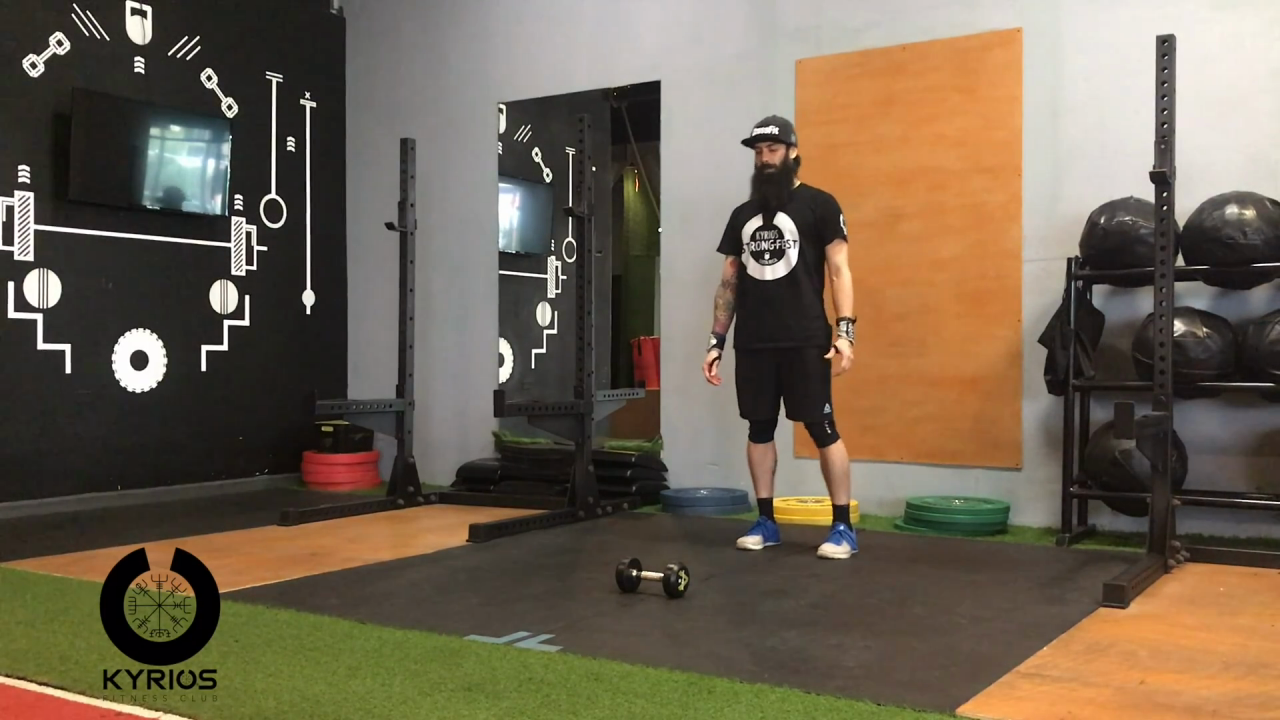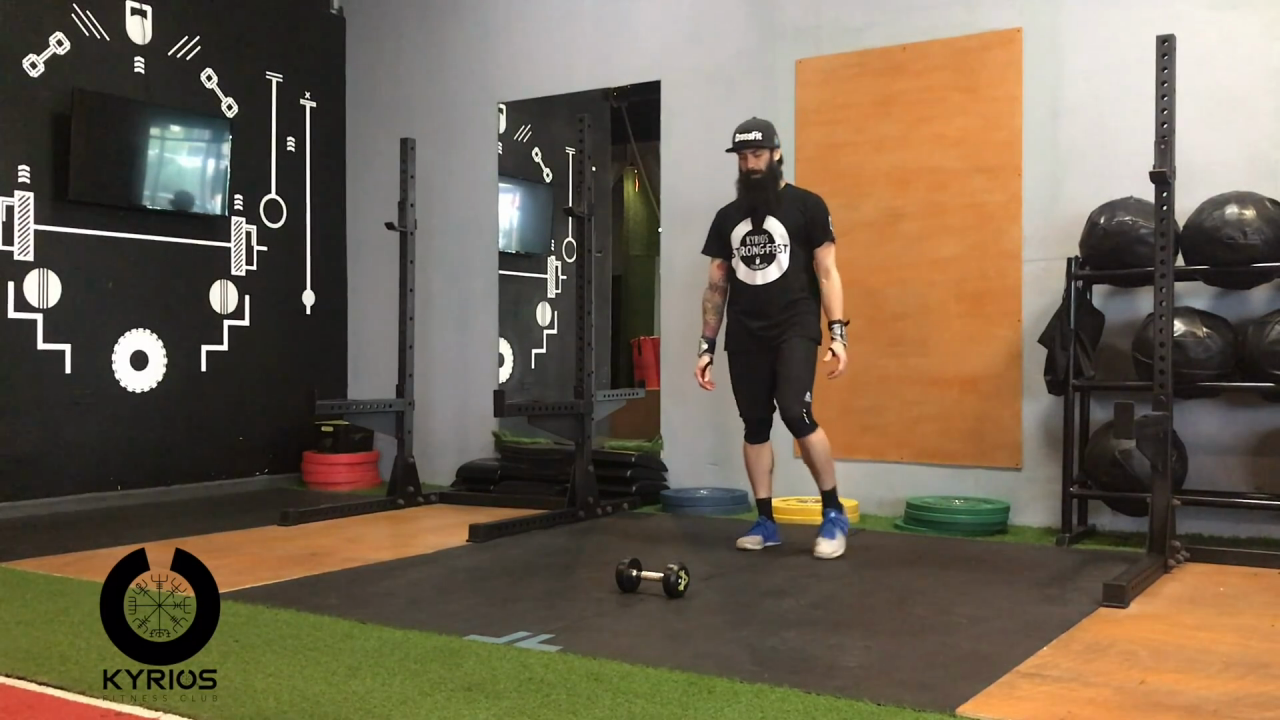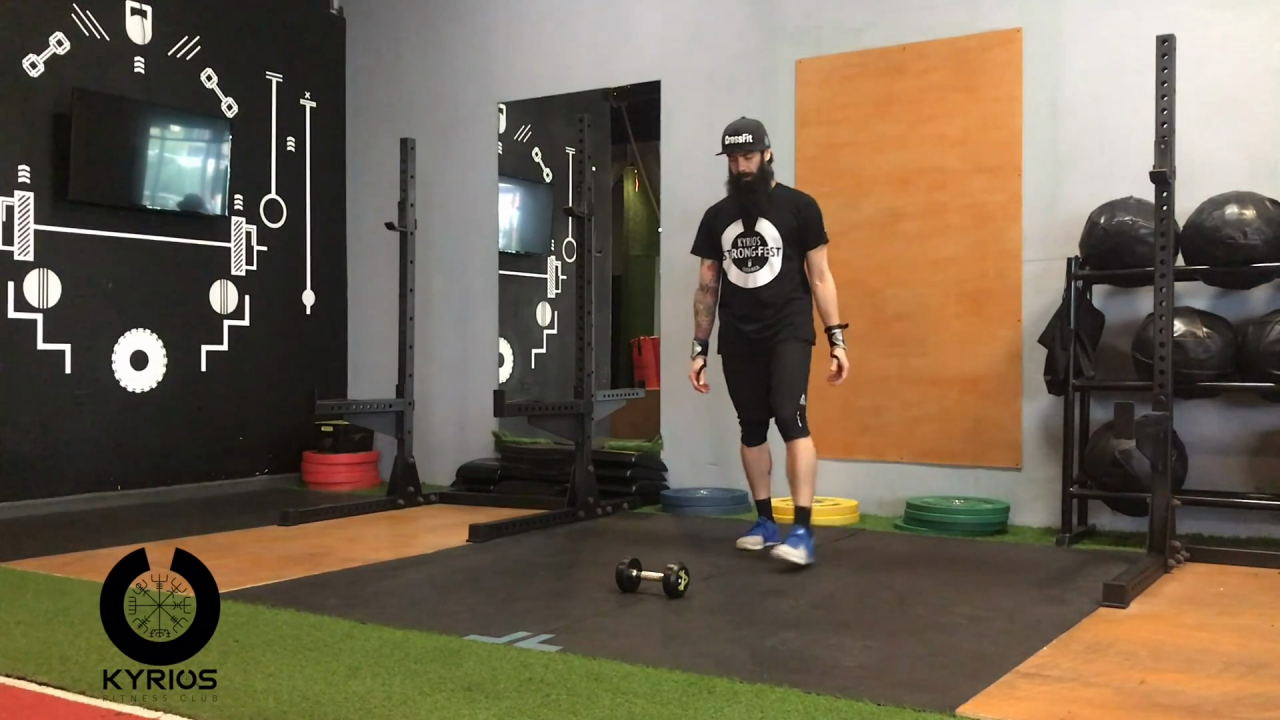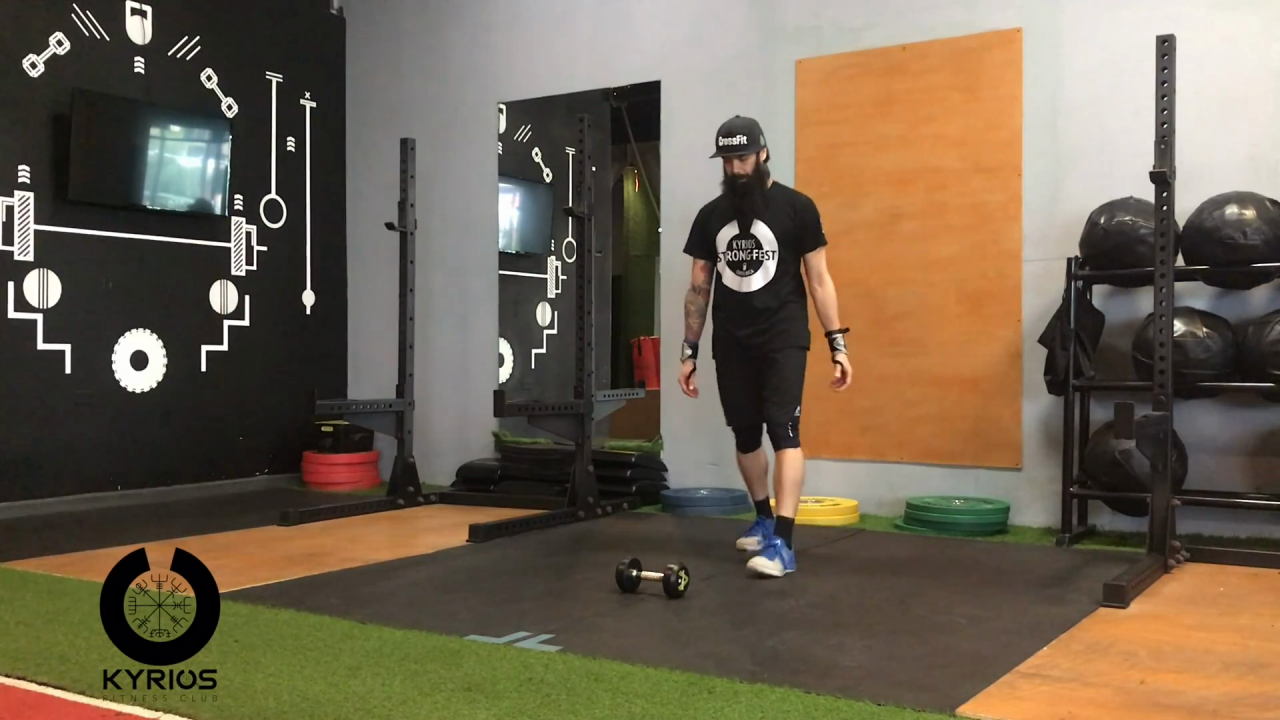
dt=0.2s
person 1, frame 1
left shoulder: (818, 204)
right shoulder: (742, 214)
left elbow: (839, 271)
right elbow: (729, 282)
left wrist: (844, 330)
right wrist: (716, 341)
left hip: (804, 338)
right hip: (753, 340)
left knee: (820, 427)
right knee: (760, 427)
left ankle: (843, 526)
right ankle: (766, 522)
person 1, frame 2
left shoulder: (806, 205)
right shoulder: (728, 216)
left elbow: (827, 273)
right elbow: (717, 285)
left wrist: (837, 333)
right wrist: (706, 346)
left hip: (794, 330)
right hip: (745, 339)
left knee: (796, 415)
right knee: (755, 427)
left ankle: (834, 512)
right ankle: (765, 521)
person 1, frame 3
left shoulder: (798, 206)
right shoulder: (717, 216)
left elbow: (820, 276)
right elbow: (707, 287)
left wrist: (837, 338)
right wrist: (699, 349)
left hip: (788, 332)
right hip: (738, 339)
left knee: (790, 419)
right knee: (752, 429)
left ankle: (802, 529)
right ankle: (765, 521)
person 1, frame 4
left shoulder: (795, 207)
right shoulder: (711, 215)
left elbow: (819, 279)
right elbow: (699, 287)
left wrist: (838, 344)
right wrist: (689, 351)
left hip: (783, 338)
right hip: (731, 342)
left knee: (783, 431)
right knee: (745, 435)
left ankle: (781, 542)
right ankle: (763, 518)
